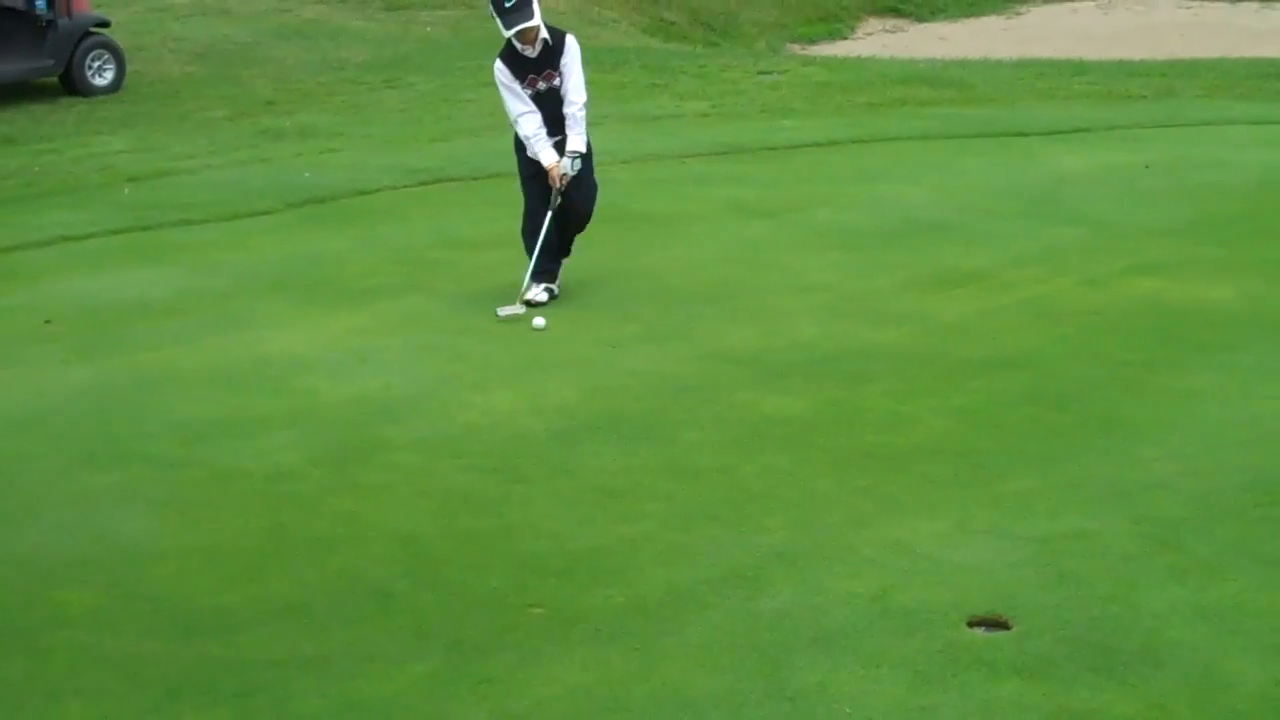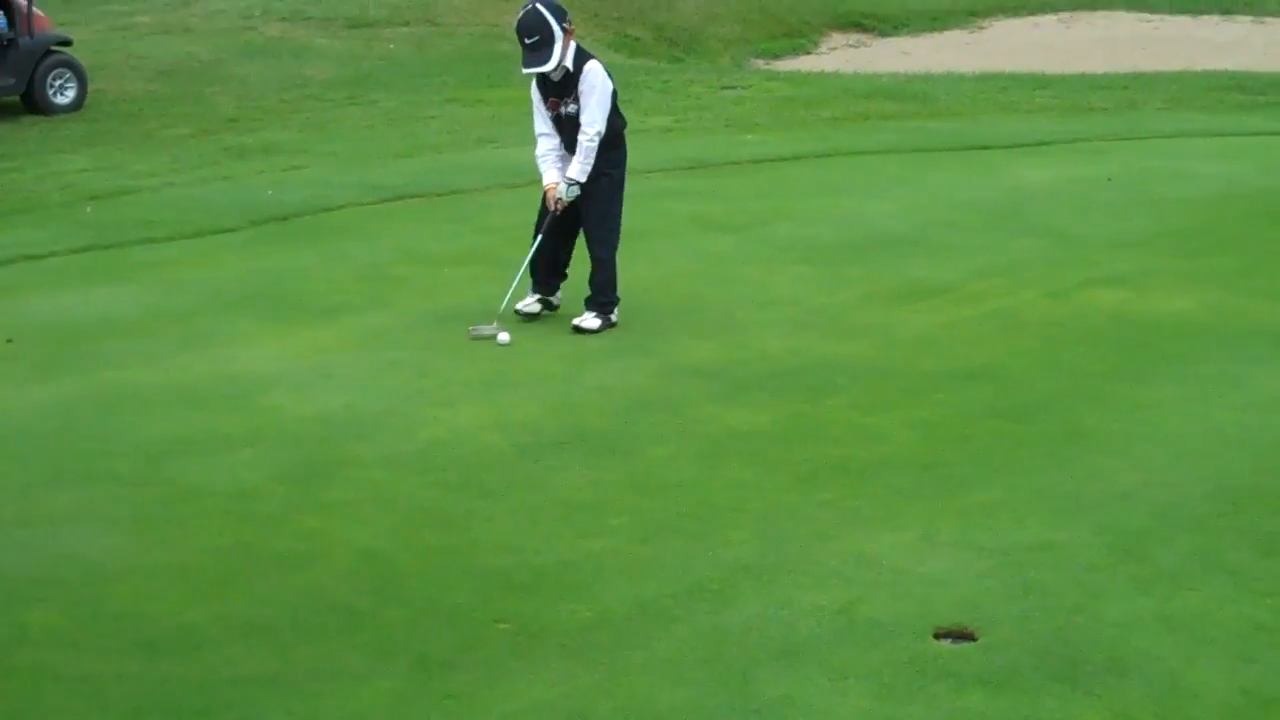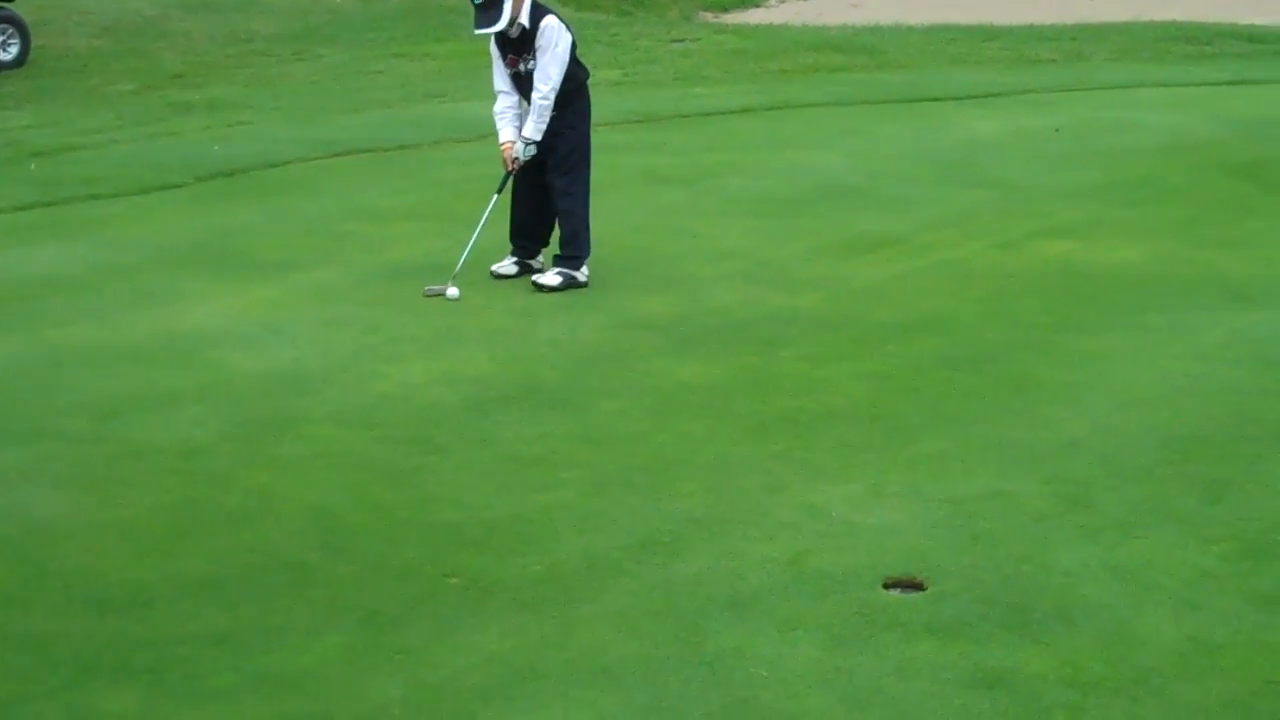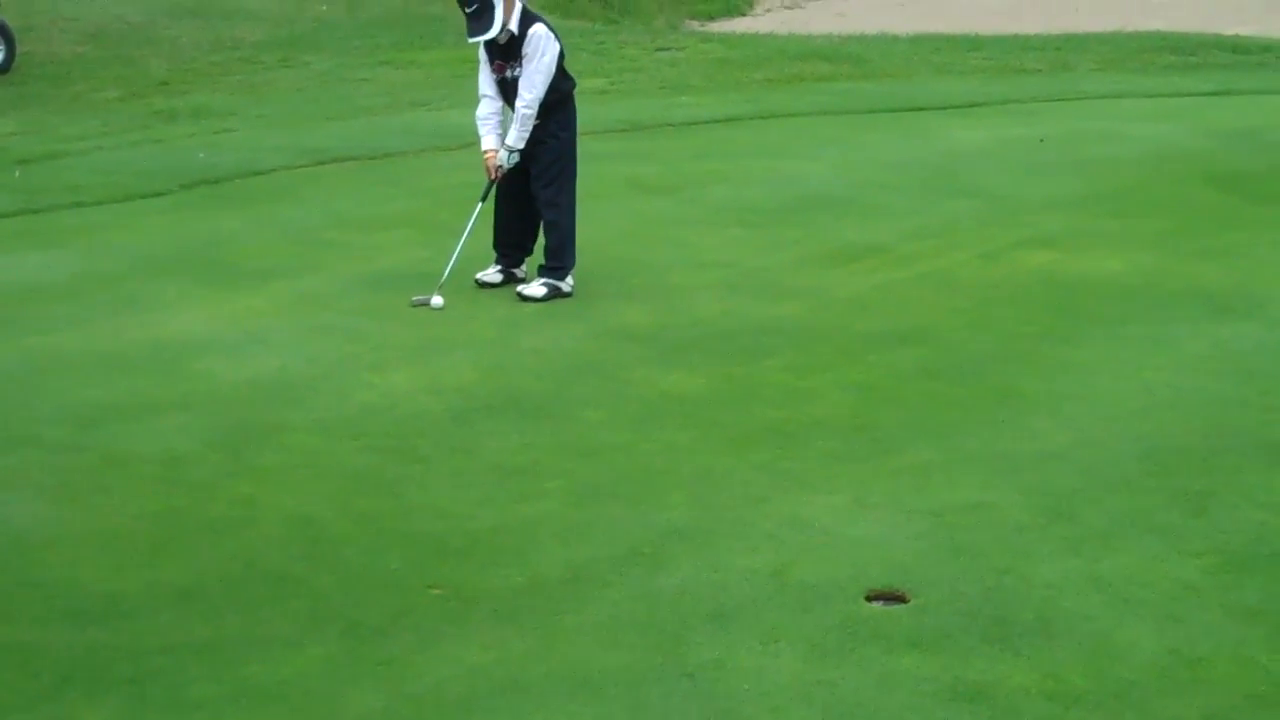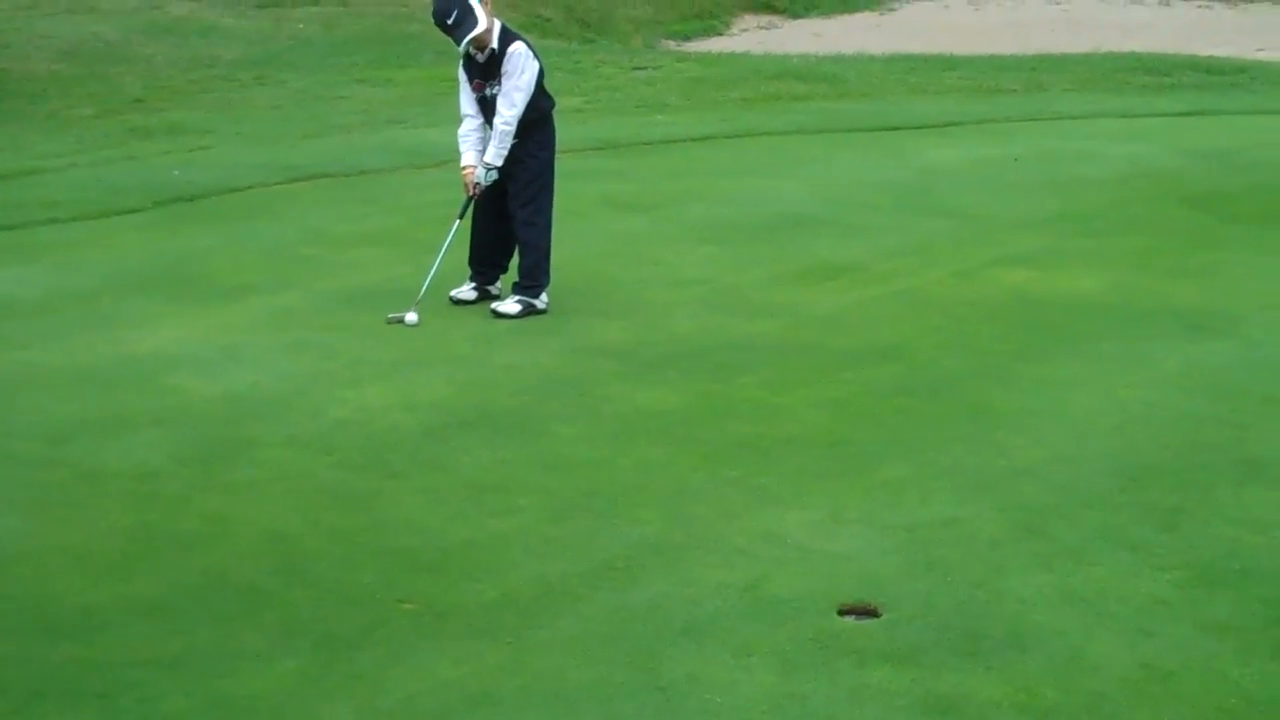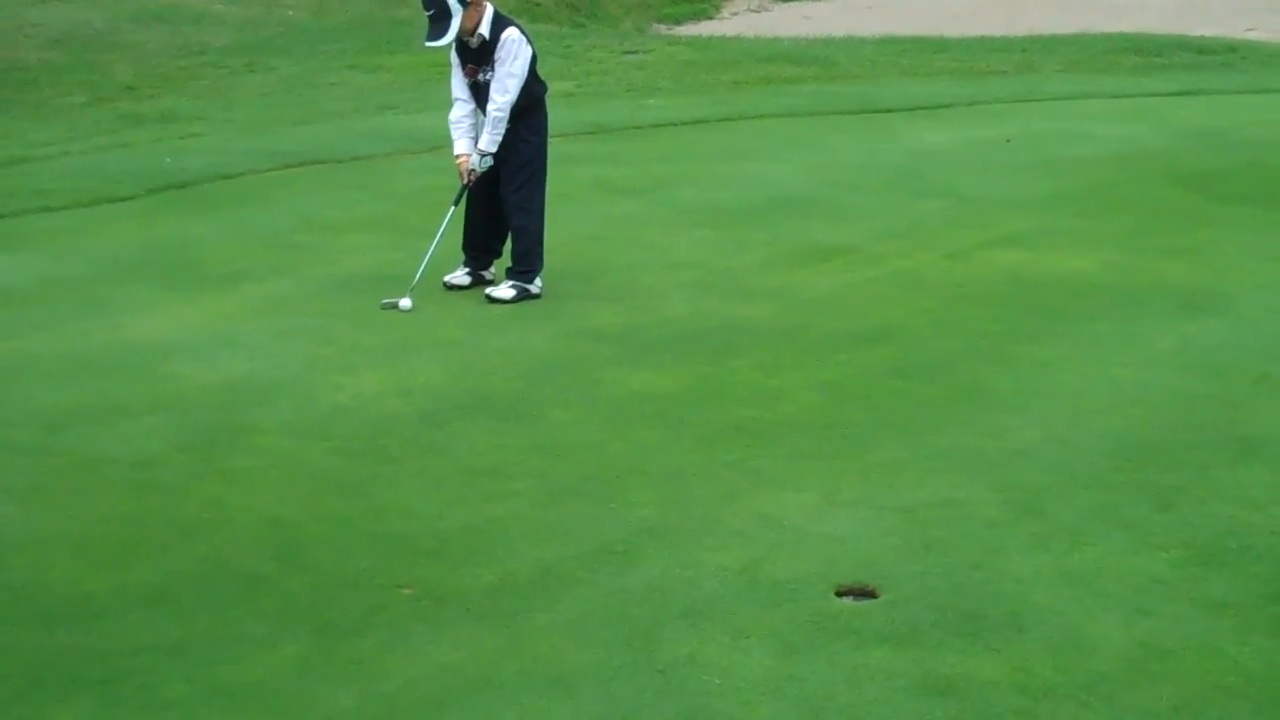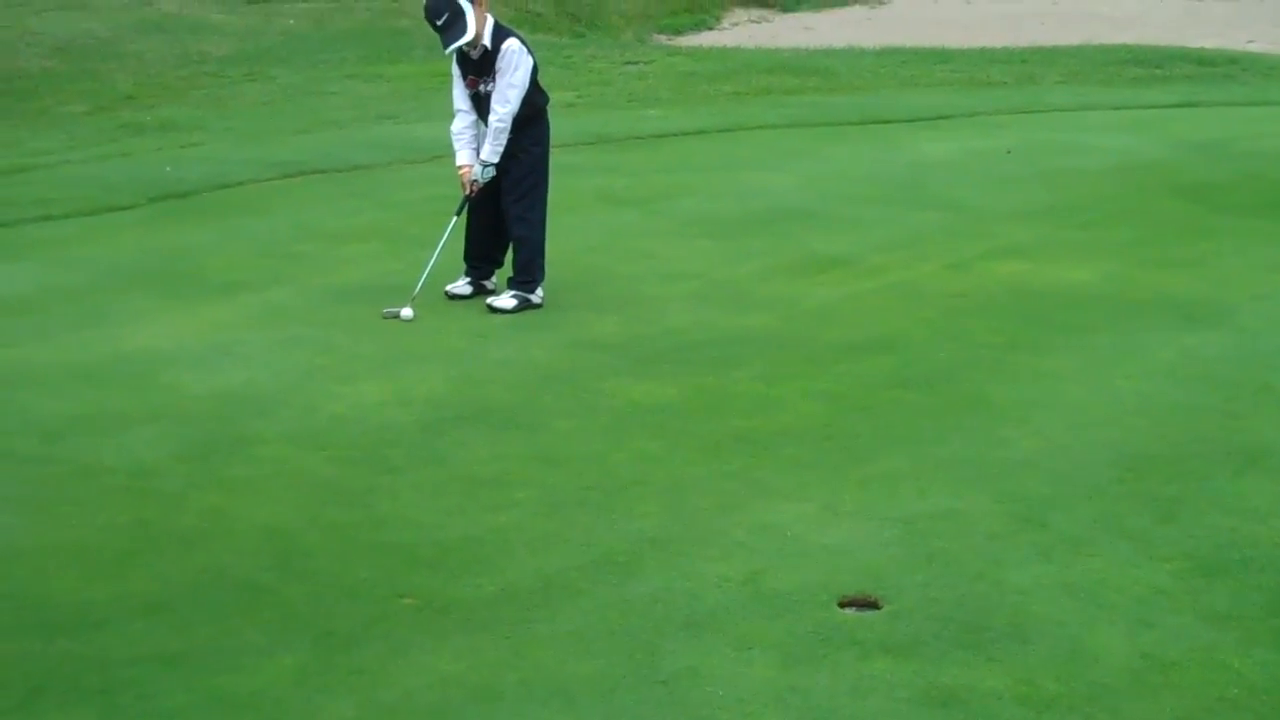
dt=0.7s
person 1, frame 1
left shoulder: (565, 44)
right shoulder: (504, 65)
left elbow: (575, 102)
right elbow: (525, 117)
left wrist: (572, 153)
right wrist: (548, 159)
left hip: (571, 138)
right hip: (532, 144)
left knee: (582, 201)
right knee: (538, 210)
left ankle: (557, 247)
right ankle: (543, 277)
person 1, frame 2
left shoulder: (590, 70)
right shoulder: (540, 81)
left elbow: (591, 132)
right elbow: (546, 136)
left wrist: (573, 181)
right wrist: (552, 181)
left hip: (603, 161)
right hip: (569, 162)
left knee: (599, 233)
right knee: (549, 226)
left ankle: (603, 307)
right ankle: (545, 290)
person 1, frame 3
left shoulder: (548, 26)
right shoulder: (500, 37)
left elbow: (545, 89)
right elbow: (505, 92)
left wrist: (527, 139)
right wrist: (507, 138)
left hip: (568, 112)
right hip: (537, 115)
left knee: (567, 187)
right knee: (527, 185)
left ankle: (573, 265)
right ankle: (527, 253)
person 1, frame 4
left shoulder: (537, 34)
right shoulder: (489, 41)
left elbow: (530, 98)
right elbow: (489, 97)
left wrist: (510, 148)
right wrist: (490, 146)
left hip: (553, 121)
right hip: (522, 123)
left knee: (552, 196)
right knee: (511, 193)
left ankle: (558, 274)
right ankle: (510, 262)
person 1, frame 5
left shoulder: (516, 51)
right shoulder: (468, 60)
left elbow: (509, 114)
right elbow: (471, 115)
left wrist: (488, 164)
right wrist: (470, 162)
left hip: (532, 140)
right hip: (499, 140)
left knee: (528, 214)
right knee: (488, 211)
left ankle: (532, 292)
right ankle: (485, 279)
person 1, frame 6
left shoulder: (509, 37)
right shoulder: (461, 44)
left elbow: (502, 101)
right elbow: (462, 100)
left wrist: (483, 152)
right wrist: (463, 149)
left hip: (524, 124)
right hip: (491, 125)
left knee: (520, 199)
right knee: (481, 195)
left ankle: (526, 276)
right ankle: (478, 264)
person 1, frame 7
left shoulder: (510, 47)
right shoulder: (461, 55)
left elbow: (504, 111)
right elbow: (464, 112)
left wrist: (485, 162)
right wrist: (466, 160)
left hip: (525, 135)
right hip: (492, 135)
left knee: (522, 210)
right knee: (482, 205)
left ankle: (527, 286)
right ankle: (479, 274)
